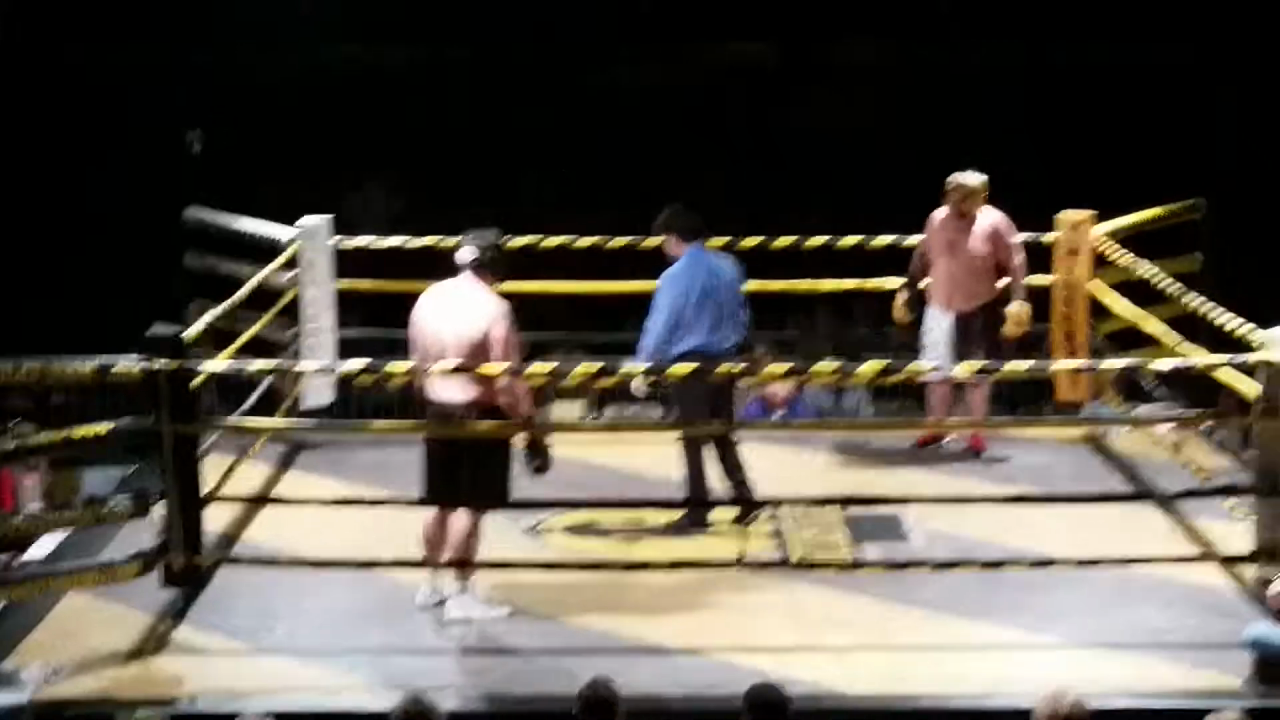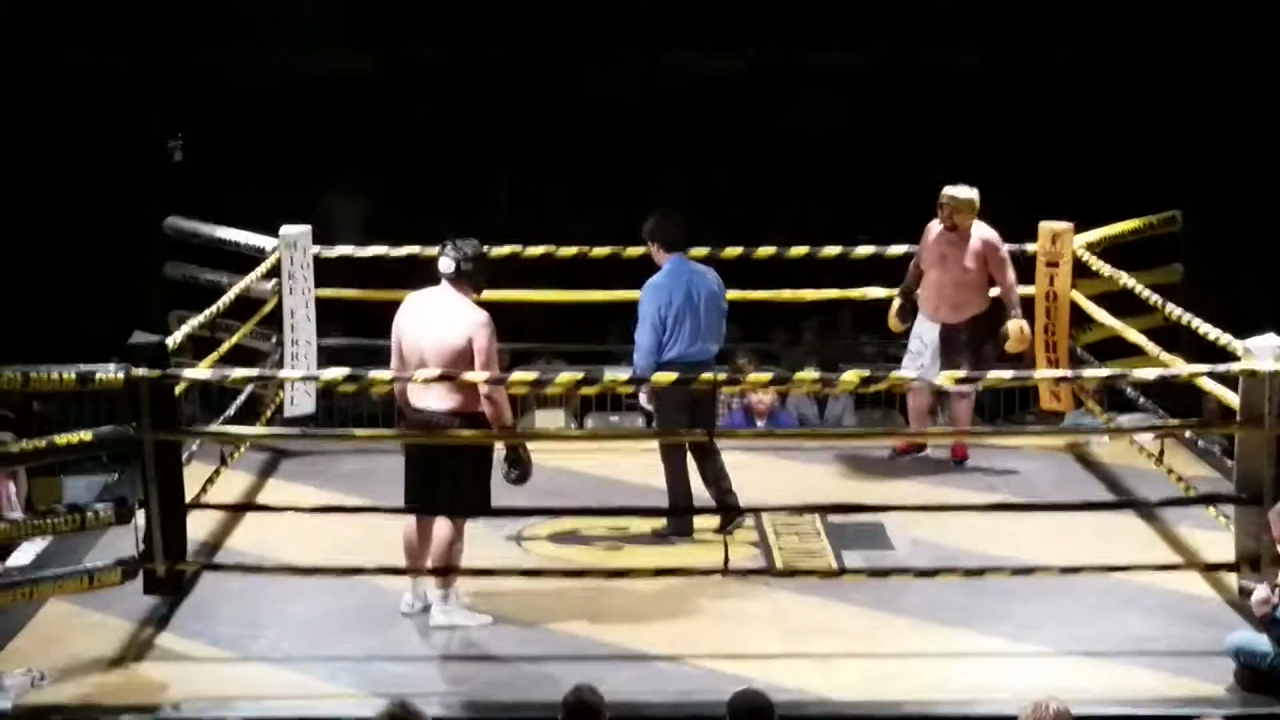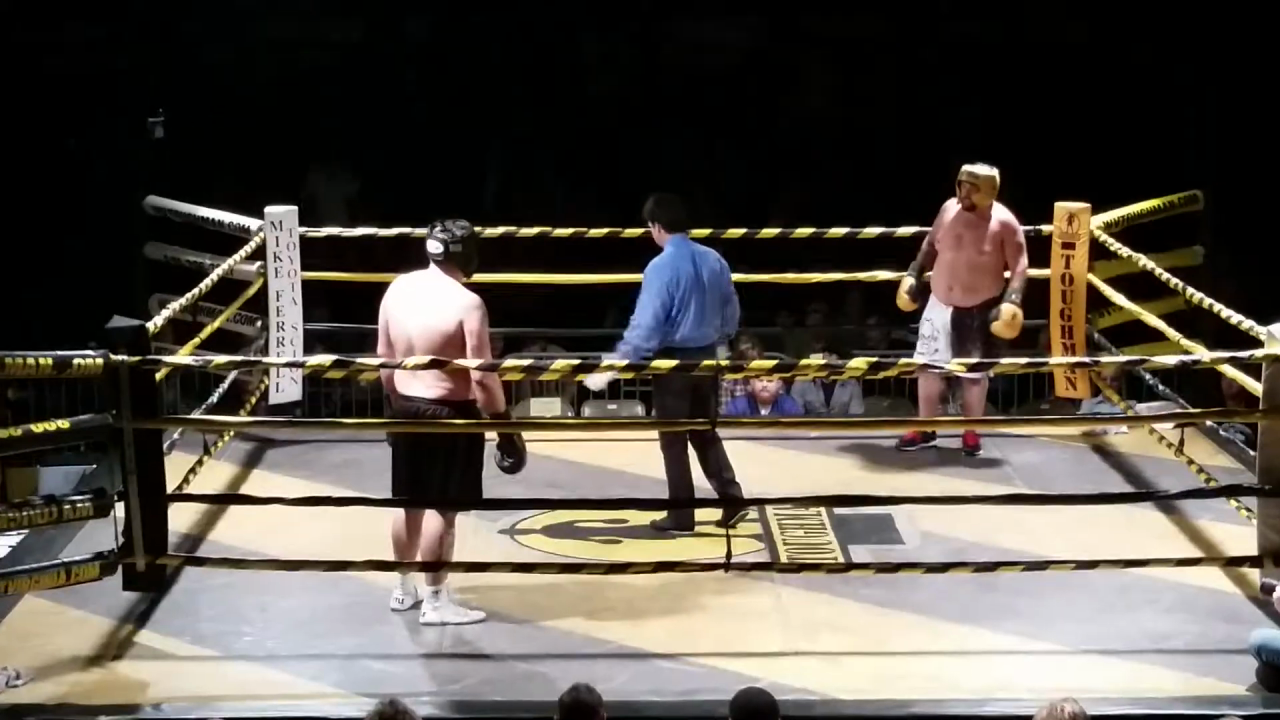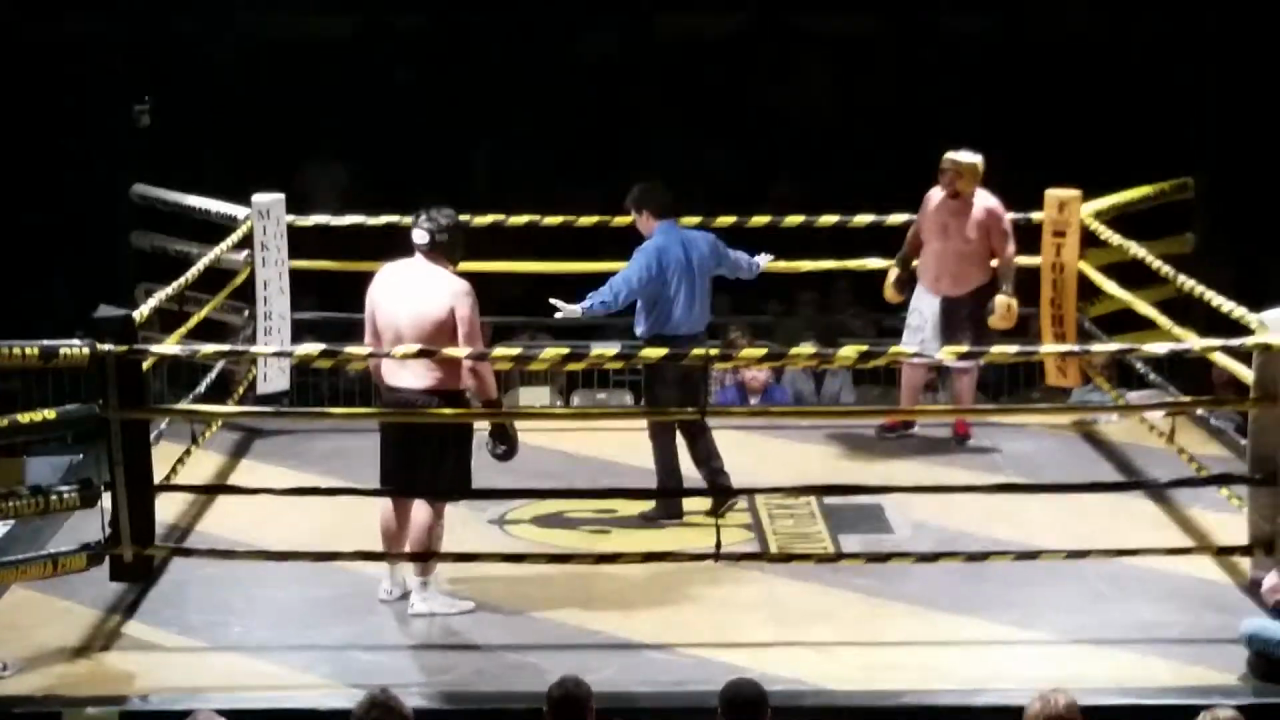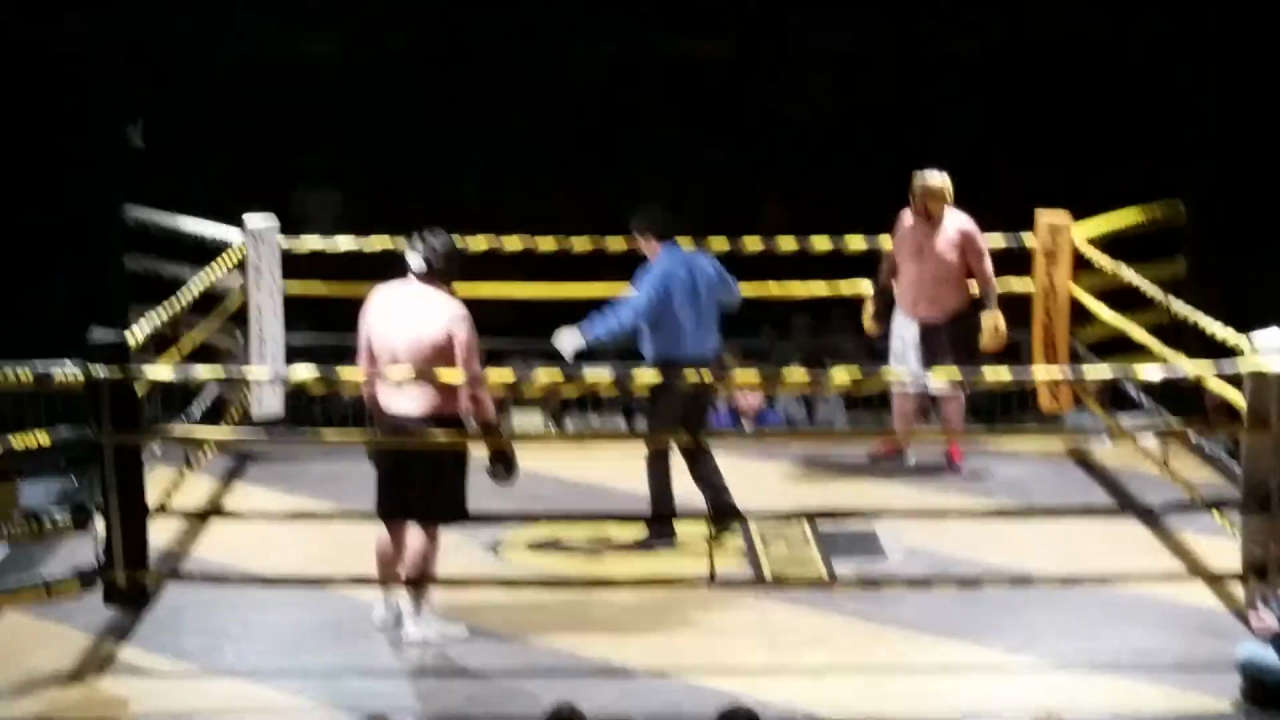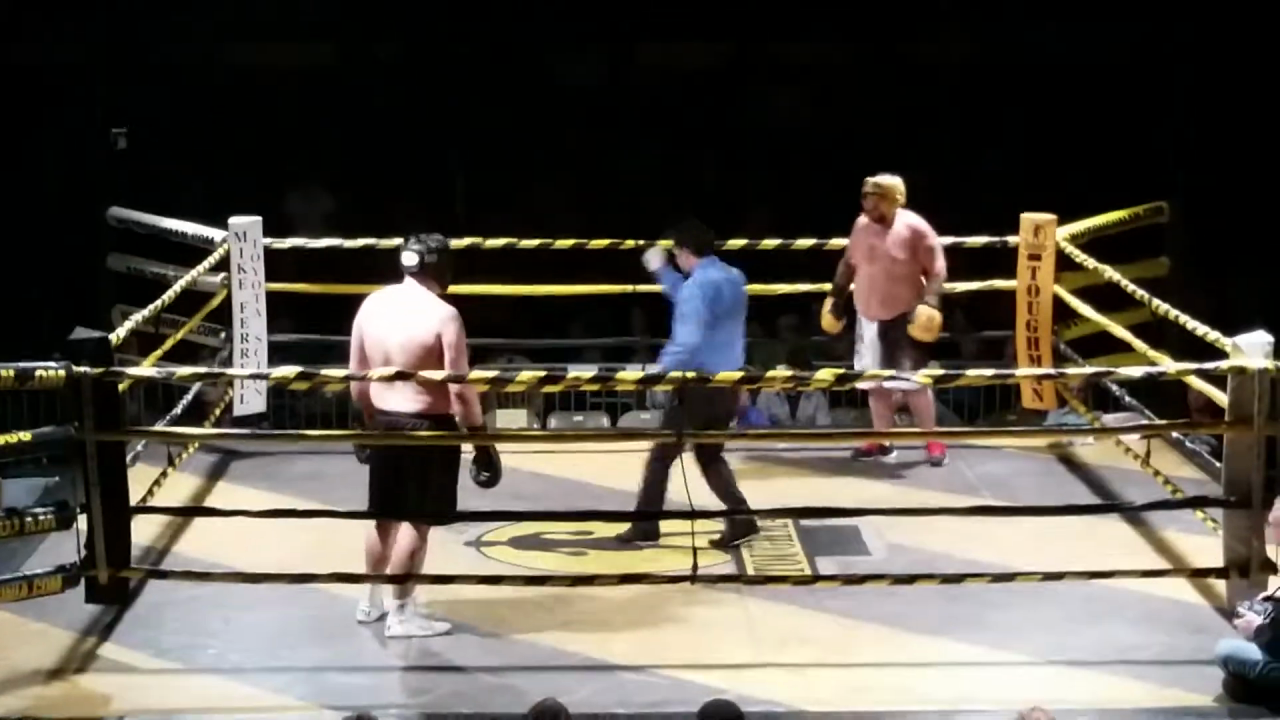
dt=0.3s
person 1, frame 1
left shoulder: (429, 297)
right shoulder: (494, 309)
left elbow: (419, 364)
right elbow: (508, 381)
right wrist: (530, 426)
left hip: (440, 413)
right hip: (480, 417)
left knee: (441, 503)
right knee: (470, 508)
left ankle: (432, 586)
right ankle: (460, 598)
person 1, frame 2
left shoulder: (410, 305)
right shoulder: (475, 319)
left elbow: (398, 373)
right elbow: (490, 389)
right wrist: (511, 437)
left hip: (420, 420)
right hip: (461, 426)
left knee: (422, 510)
right knee: (452, 516)
left ankle: (415, 593)
right ankle: (444, 604)
person 1, frame 3
left shoulder: (398, 288)
right shoulder: (466, 303)
left elbow: (384, 360)
right elbow: (482, 375)
right wrist: (503, 423)
left hip: (407, 408)
right hip: (450, 414)
left knee: (410, 503)
right knee: (442, 508)
left ankle: (404, 588)
right ankle: (435, 601)
person 1, frame 4
left shoulder: (384, 278)
right shoulder: (455, 289)
left elbow: (372, 349)
right elbow: (474, 363)
right wrist: (495, 410)
left hip: (395, 398)
right hip: (439, 403)
left knee: (399, 493)
right knee: (431, 499)
left ankle: (392, 579)
right ankle: (423, 592)
person 1, frame 5
left shoulder: (377, 300)
right shoulder: (452, 313)
left elbow: (366, 375)
right elbow: (472, 385)
right wrist: (494, 435)
left hip: (391, 425)
right hip: (434, 429)
left knee: (393, 519)
right knee: (425, 524)
left ankle: (387, 605)
right ankle: (416, 617)
person 1, frame 6
left shoulder: (372, 304)
right shoulder: (443, 315)
left elbow: (357, 376)
right elbow: (460, 389)
left wrist: (369, 421)
right wrist: (480, 438)
left hip: (385, 423)
right hip: (427, 428)
left knee: (385, 516)
right knee: (416, 522)
left ankle: (372, 601)
right ankle: (401, 614)
person 2, frame 1
left shoulder: (675, 277)
right shoulder: (729, 267)
left elbow: (659, 328)
right elbow: (741, 316)
left hip: (691, 366)
right hip: (724, 362)
left knee: (693, 439)
right knee: (722, 433)
left ankle: (698, 513)
right ankle: (745, 499)
person 2, frame 2
left shoulder: (657, 286)
right shoulder: (711, 278)
left elbow: (647, 342)
right elbow: (719, 329)
left hip: (671, 375)
right hip: (705, 372)
left knee: (673, 449)
right knee: (704, 443)
left ankle: (680, 522)
right ankle: (729, 508)
person 2, frame 3
left shoulder: (662, 267)
right shoulder: (714, 260)
left elbow: (645, 323)
right elbow: (730, 307)
right wrist: (722, 343)
left hip: (673, 361)
right hip: (707, 357)
left knee: (673, 438)
right knee: (705, 432)
left ankle: (681, 515)
right ankle: (732, 500)
person 2, frame 4
left shoulder: (652, 251)
right shoulder: (703, 242)
left elbow: (623, 288)
right elbow: (734, 262)
left wrist: (581, 308)
right wrist: (755, 265)
left hip: (663, 348)
right hip: (696, 344)
left knee: (662, 427)
right knee: (694, 421)
left ankle: (669, 504)
right ankle: (721, 489)
person 2, frame 5
left shoulder: (656, 275)
right shoulder: (706, 265)
left elbow: (628, 314)
right elbow: (731, 296)
left wrist: (583, 334)
left hip: (671, 373)
right hip: (704, 368)
left knee: (657, 451)
right knee: (693, 443)
left ankle: (662, 528)
right ankle: (723, 508)
person 2, frame 6
left shoulder: (698, 285)
right shoulder: (735, 278)
left elbow: (689, 339)
left wrist: (663, 369)
right wrist: (661, 271)
left hip: (698, 385)
right hip: (729, 384)
left knee: (662, 455)
right knee: (710, 455)
left ankle: (645, 526)
right ankle: (741, 520)
person 3, frame 1
left shoulder: (994, 223)
right shoulder: (937, 218)
left elbow: (1014, 262)
right elbow: (923, 254)
left wrist: (1017, 297)
right wrist: (910, 287)
left hip: (979, 312)
right hip: (940, 310)
left knee: (975, 374)
right knee: (936, 373)
left ankle: (976, 433)
right ankle: (938, 429)
person 3, frame 2
left shoulder: (986, 239)
right shoulder: (932, 229)
left elbow: (1006, 279)
right elbow: (918, 263)
left wrist: (1014, 314)
right wrist: (904, 294)
left hip: (967, 324)
right hip: (927, 320)
left knee: (962, 385)
right knee: (915, 380)
left ankle: (960, 442)
right ankle: (917, 439)
person 3, frame 3
left shoulder: (1004, 222)
right shoulder: (949, 208)
left elbow: (1019, 265)
right elbow: (932, 242)
left wrist: (1013, 299)
right wrist: (915, 272)
left hip: (980, 309)
right hip: (940, 303)
left knee: (974, 371)
right knee: (928, 365)
left ankle: (971, 431)
right ankle: (926, 429)
person 3, frame 4
left shoulder: (989, 208)
right shoulder: (933, 197)
left elbow: (1006, 252)
right elbow: (917, 232)
left wrist: (1005, 289)
right wrist: (902, 264)
left hip: (969, 297)
right hip: (927, 292)
left knee: (963, 360)
left ankle: (962, 420)
right ankle: (905, 417)
person 3, frame 5
left shoulder: (962, 227)
right shoulder: (905, 221)
left elbow: (983, 271)
right elbow: (892, 260)
left wrist: (990, 308)
right wrist: (880, 295)
left hip: (948, 319)
right hip: (906, 317)
left knee: (949, 384)
right knee: (903, 382)
left ankle: (954, 445)
right ankle: (899, 443)
person 3, frame 6
left shoulder: (914, 228)
right shoulder: (861, 225)
left elbow: (937, 269)
right elbow: (848, 263)
left wrist: (929, 302)
right wrist: (836, 295)
left hip: (904, 317)
right hip: (868, 317)
left knee: (912, 379)
right knee: (873, 381)
left ankle: (932, 439)
right ankle: (882, 440)
